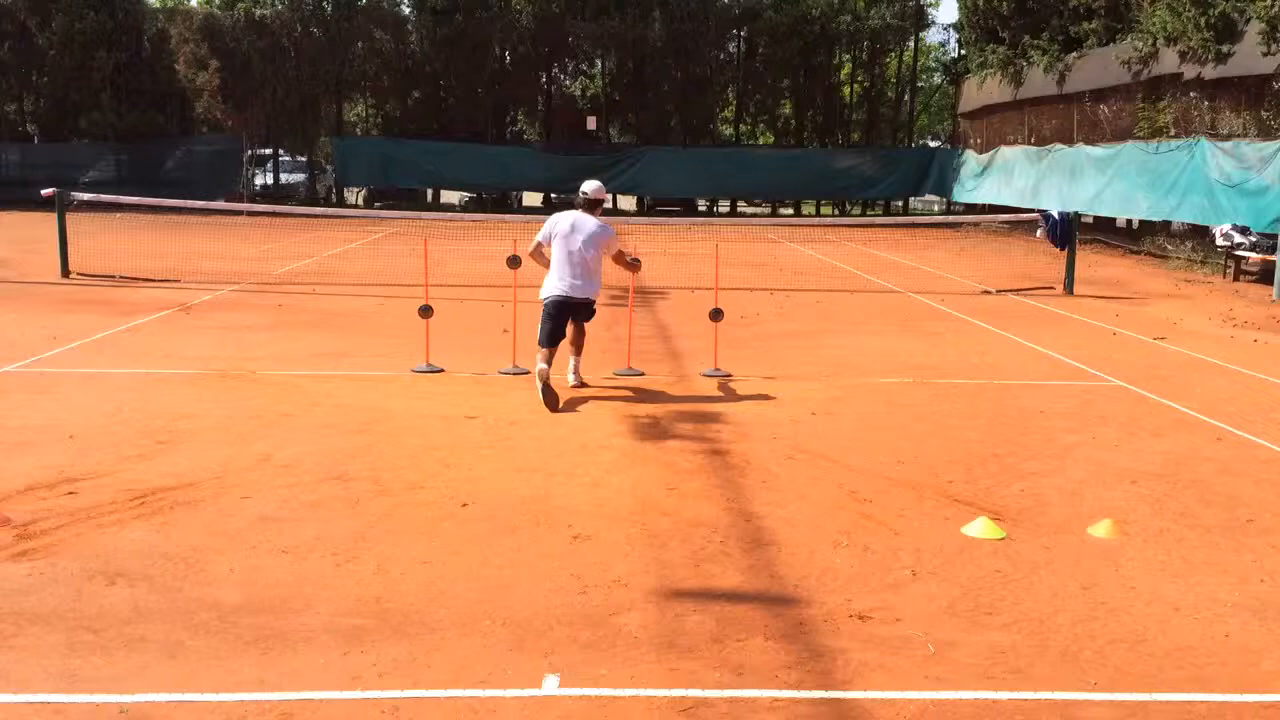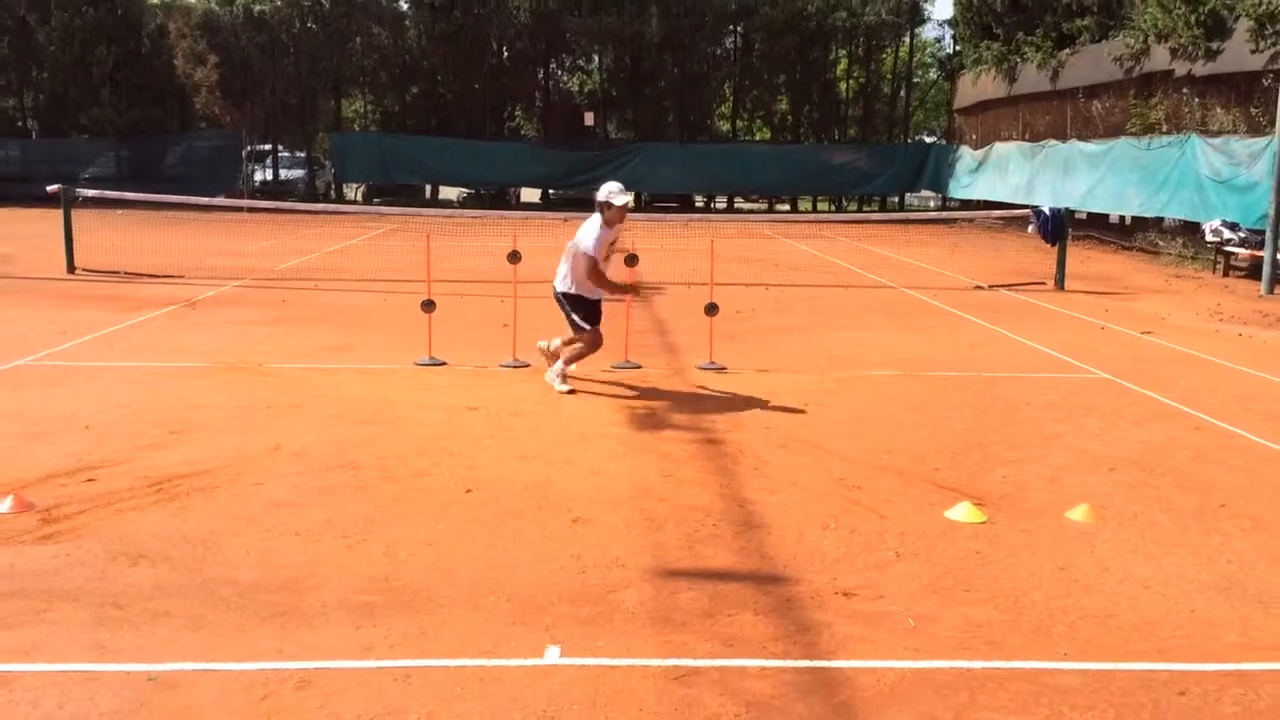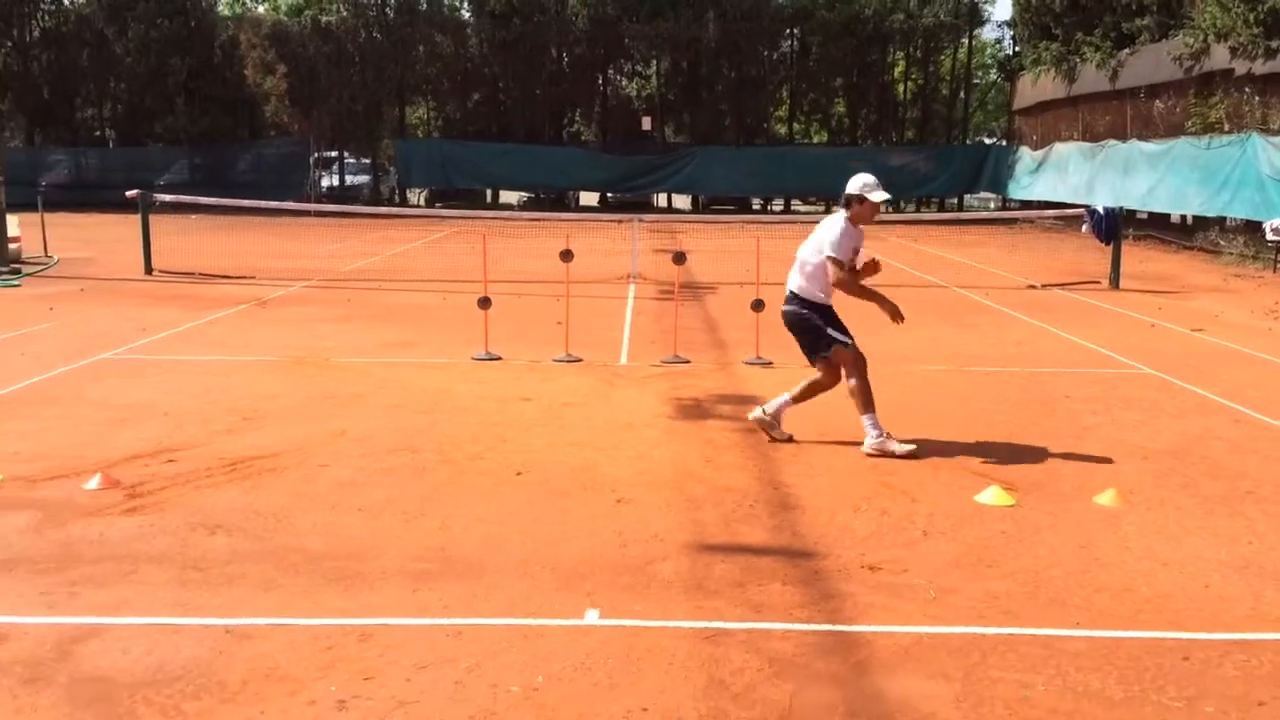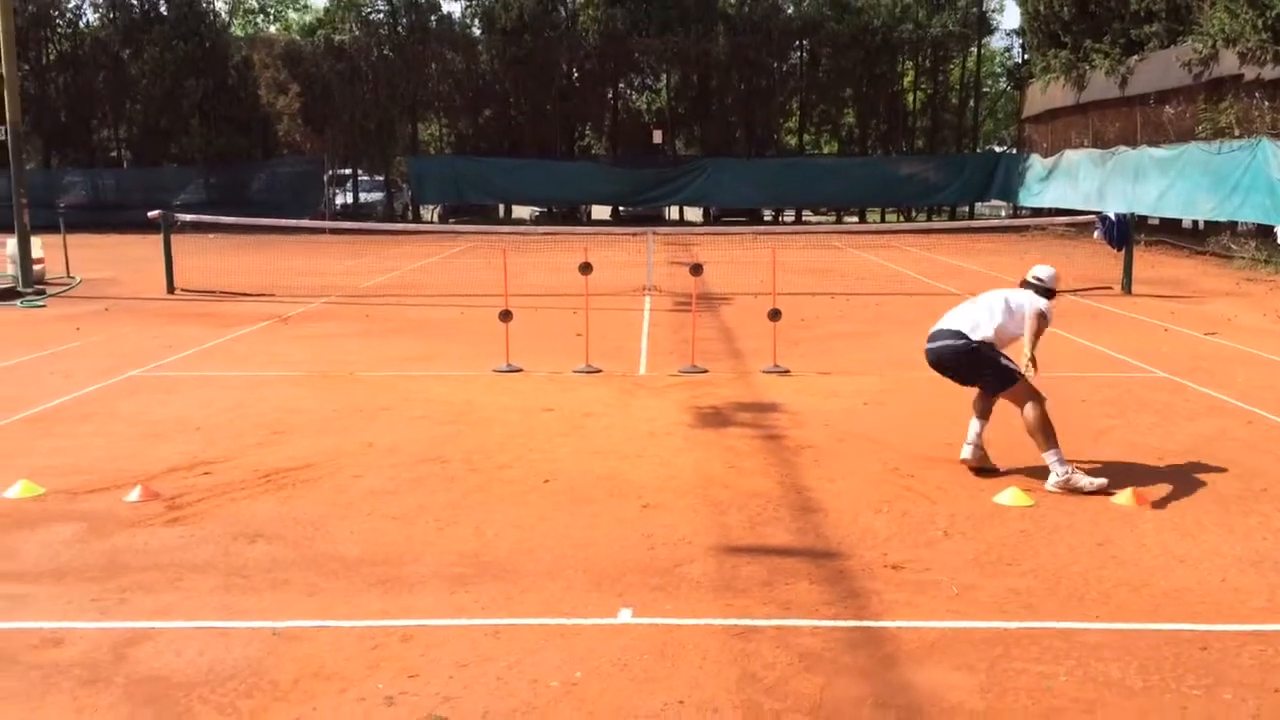
dt=0.7s
person 1, frame 1
left shoulder: (557, 219)
right shoulder: (604, 230)
left elbow: (533, 251)
right elbow: (618, 258)
right wrist: (631, 264)
left hip: (555, 293)
right hip: (586, 295)
left knee: (546, 350)
right knee: (577, 323)
left ankle: (543, 372)
right ankle: (574, 372)
person 1, frame 2
left shoulder: (612, 225)
right shoulder: (594, 233)
right elbow: (592, 274)
right wrist: (620, 288)
left hip: (589, 290)
right hip: (570, 290)
left knee: (585, 332)
right knee: (593, 341)
left ankle: (550, 347)
right ankle: (557, 371)
person 1, frame 3
left shoulder: (851, 227)
right shoulder: (838, 229)
left elbow: (847, 269)
right elbow: (837, 278)
left wrist: (867, 268)
right wrist: (882, 301)
left hip: (806, 306)
right hip: (805, 305)
left knee: (830, 376)
right knee: (856, 362)
left ankle: (768, 412)
right ankle: (876, 438)
person 1, frame 4
left shoulder: (999, 296)
right shoulder: (1038, 303)
right elbow: (1034, 319)
left wrist: (1014, 380)
right wrist: (1028, 353)
left hip: (936, 344)
right hip: (963, 344)
left knee: (991, 388)
right knee: (1030, 399)
left ankle: (973, 447)
right ankle: (1060, 473)
